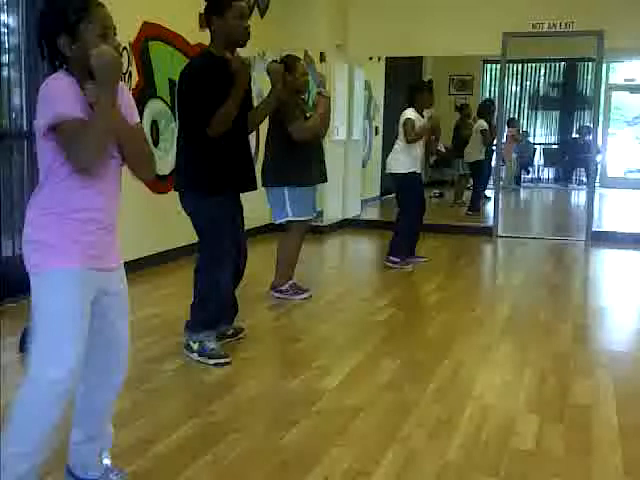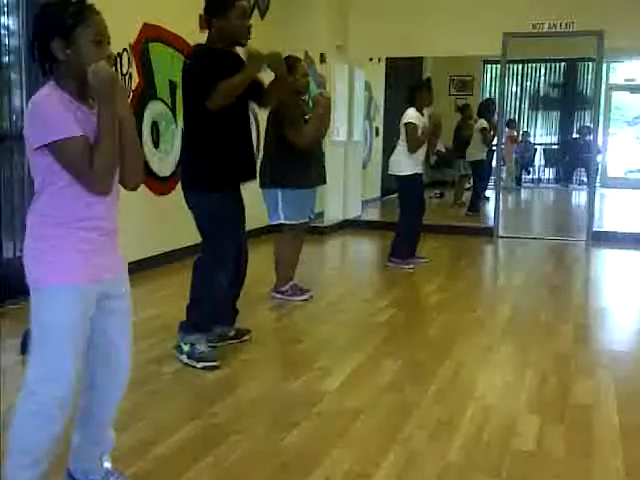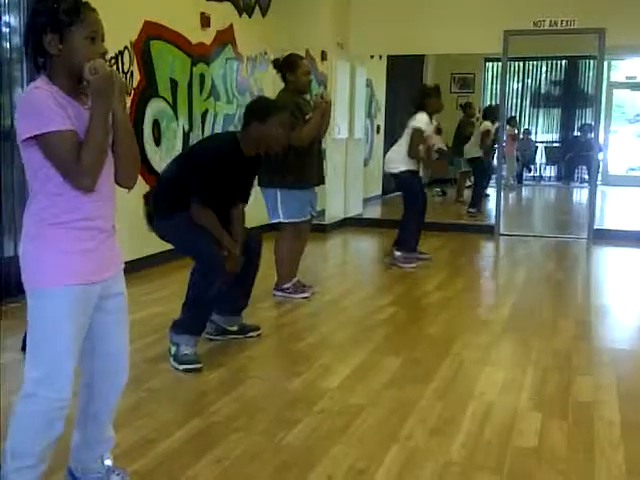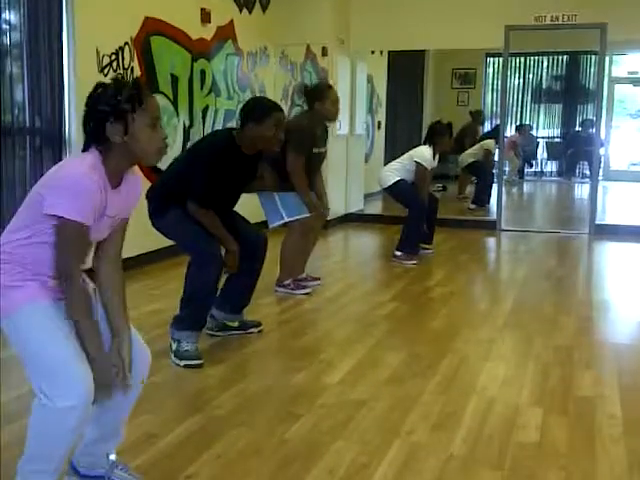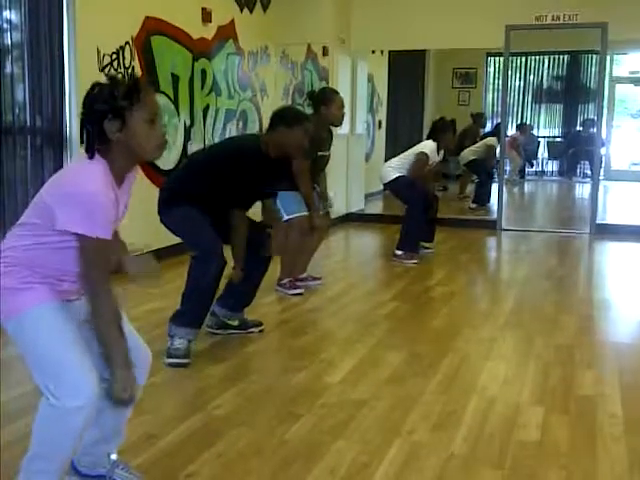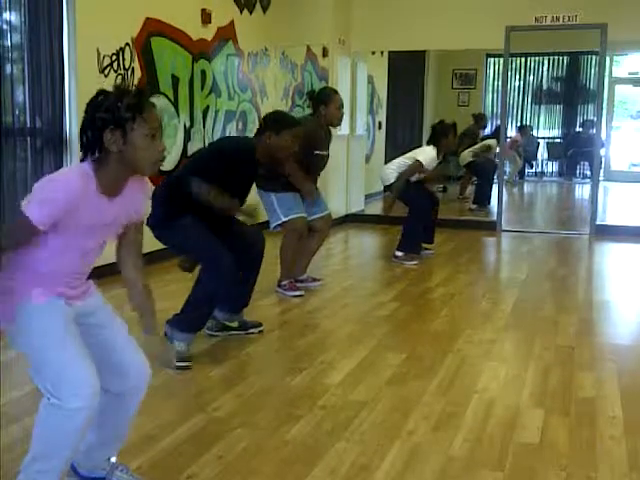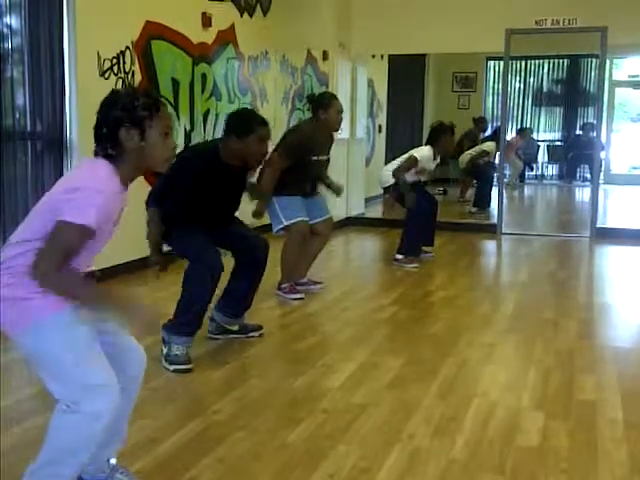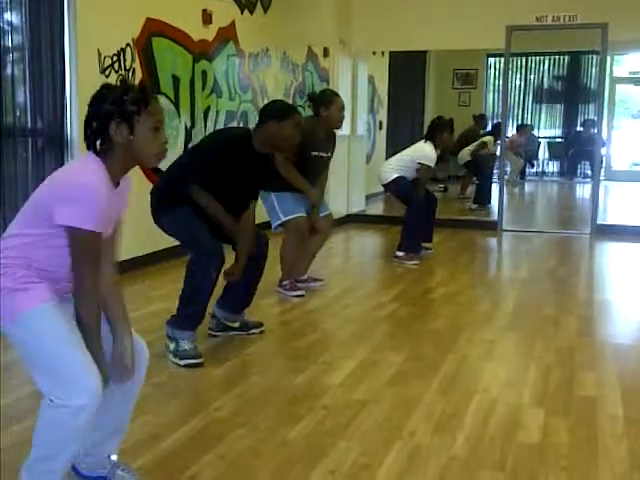
dt=0.5s
person 1, frame 1
left shoulder: (120, 94)
right shoulder: (58, 89)
left elbow: (146, 169)
right elbow: (88, 164)
left wrist: (112, 109)
right wrist: (103, 92)
left hip: (104, 255)
right hip: (60, 255)
left knee: (109, 364)
right knee: (56, 373)
person 1, frame 2
left shoulder: (98, 104)
right shoulder: (47, 105)
left elbow: (131, 179)
right elbow: (98, 181)
left wrist: (121, 111)
right wrist: (106, 107)
left hip: (106, 263)
right hip: (62, 268)
left knee: (112, 372)
right knee: (53, 384)
person 1, frame 3
left shoulder: (94, 98)
right shoulder: (39, 100)
left elbow: (127, 176)
right elbow: (83, 176)
left wrist: (117, 104)
right wrist: (101, 104)
left hip: (105, 262)
right hip: (59, 267)
left knee: (111, 369)
right knee: (53, 385)
person 1, frame 4
left shoulder: (130, 182)
right shoulder: (79, 179)
left elbow: (108, 263)
right elbow: (68, 274)
left wrist: (121, 340)
right wrist: (96, 353)
left hip: (66, 286)
left knee: (133, 363)
right knee: (72, 388)
person 1, frame 5
left shoulder: (122, 173)
right shoulder: (91, 188)
right elbow: (98, 290)
left wrist: (124, 254)
right wrist: (119, 369)
left hip: (69, 285)
left knee: (137, 361)
right knee: (78, 390)
person 1, frame 6
left shoulder: (136, 188)
right shoulder: (66, 189)
left elbow: (131, 262)
left wrist: (152, 334)
left hip: (77, 291)
left knee: (131, 374)
right knee: (78, 390)
person 1, frame 7
left shoulder: (102, 172)
right shoulder: (100, 190)
right elbow: (44, 268)
right wrist: (122, 305)
left hip: (59, 288)
left knee: (129, 363)
right knee: (97, 396)
person 1, frame 8
left shoulder: (115, 181)
right shoulder: (89, 186)
left elbow: (99, 265)
right elbow: (87, 280)
left wrist: (121, 335)
right wrist: (94, 356)
left hip: (56, 284)
left knee: (132, 357)
right knee: (80, 390)
person 2, frame 1
left shoulder: (235, 68)
right shoulder: (199, 71)
left elbow: (245, 125)
right elbow: (212, 128)
left wrist: (275, 92)
right wrist: (239, 88)
left hip: (226, 179)
right hip: (202, 182)
left knee: (235, 253)
right knee: (218, 256)
left ankle: (219, 321)
right ankle: (199, 334)
person 2, frame 2
left shoulder: (234, 60)
right shoulder: (201, 59)
left elbow: (263, 99)
right elbow: (215, 100)
left wrist: (276, 73)
right wrist: (251, 70)
left hip: (226, 174)
right hip: (206, 177)
left knee: (235, 251)
right knee: (219, 253)
left ankle: (220, 324)
right ankle: (191, 336)
person 2, frame 3
left shoulder: (252, 158)
right shoulder: (217, 153)
left elbow: (237, 205)
right elbow: (199, 207)
left wrist: (237, 247)
right wrist: (229, 246)
left hip: (207, 208)
right hip: (169, 210)
left knee: (250, 246)
right knee: (212, 260)
left ankle: (224, 319)
right ankle: (182, 339)
person 2, frame 4
left shoulder: (254, 154)
right shoulder: (215, 150)
left elbow: (239, 186)
right elbow: (197, 206)
left wrist: (262, 182)
right wrist: (230, 243)
left hip: (212, 205)
right hip: (170, 206)
left knee: (255, 242)
right knee: (208, 255)
left ankle: (224, 315)
right ankle: (184, 335)
person 2, frame 5
left shoulder: (276, 161)
right shoulder: (249, 154)
left elbow: (267, 203)
right elbow: (238, 213)
left wrist: (272, 225)
right wrist: (238, 264)
left hip: (214, 204)
right hip: (179, 201)
left knee: (262, 243)
right knee: (211, 252)
left ankle: (225, 314)
right ankle: (181, 333)
person 2, frame 6
left shoulder: (250, 155)
right shoulder: (239, 153)
right elbow: (198, 187)
right wrist: (237, 209)
left hip: (198, 212)
right hip: (171, 213)
left knee: (253, 241)
right knee: (221, 264)
left ankle: (225, 316)
right ankle: (179, 335)
person 2, frame 7
left shoulder: (244, 160)
right shoulder: (198, 162)
right elbow: (157, 210)
right wrist: (157, 253)
left hip: (213, 215)
right hip: (174, 216)
left knee: (256, 248)
right knee: (208, 262)
left ankle: (226, 320)
right ankle: (176, 339)
person 2, frame 8
left shoulder: (263, 160)
right shoulder: (229, 143)
left elbow: (247, 207)
right elbow: (198, 188)
left wrist: (241, 260)
right wrist: (232, 228)
left hip: (214, 208)
right hip: (173, 202)
left knee: (258, 243)
right knee: (209, 253)
left ankle: (227, 316)
right ankle: (180, 333)
person 3, frame 1
left shoulder: (300, 102)
right shoulder: (284, 102)
left elbow: (320, 134)
right elbow: (301, 133)
left wrist: (325, 108)
right wrist: (321, 111)
left hip: (303, 176)
right hip: (286, 178)
left knee: (300, 228)
right knee: (295, 228)
left ankle: (287, 281)
right ankle: (279, 285)
person 3, frame 2
left shoulder: (300, 103)
right shoulder: (284, 104)
left elbow: (319, 136)
right elbow: (302, 140)
left wrist: (326, 110)
right wrist: (318, 111)
left hip: (303, 178)
right hip: (285, 179)
left knee: (299, 229)
right knee: (290, 230)
left ankle: (289, 281)
right ankle: (281, 286)
person 3, frame 3
left shoulder: (302, 101)
right shoulder: (285, 103)
left elbow: (316, 134)
right elbow: (298, 139)
left wrist: (324, 114)
right wrist: (319, 115)
left hip: (303, 177)
right hip: (284, 178)
left knee: (303, 227)
right knee: (290, 229)
left ankle: (292, 279)
right ankle: (282, 284)
person 3, frame 4
left shoulder: (322, 129)
right shoulder: (302, 127)
left elbow: (314, 168)
right elbow: (294, 168)
left wrist: (322, 200)
right wrist: (310, 202)
left hip: (294, 182)
left knee: (316, 222)
right knee: (299, 226)
left ankle: (298, 274)
right ankle: (284, 281)
person 3, frame 5
left shoulder: (325, 132)
left elbow: (318, 168)
left wrist: (323, 197)
right wrist: (310, 206)
left hip: (297, 183)
right hip: (278, 182)
left knee: (321, 223)
right knee: (299, 224)
left ankle: (299, 273)
right ankle: (284, 280)
person 3, frame 6
left shoulder: (325, 132)
right shoulder: (306, 130)
left wrist: (309, 188)
right wrist: (306, 187)
left hip: (301, 185)
right hip: (276, 183)
left knee: (322, 225)
right knee: (297, 227)
left ankle: (299, 275)
right ankle: (284, 281)
person 3, frame 7
left shoulder: (327, 138)
right shoulder: (302, 135)
right elbow: (274, 167)
left wrist: (330, 184)
right wrist: (263, 202)
left hip: (305, 190)
right hip: (281, 189)
left knee: (323, 228)
right knee: (299, 231)
left ankle: (299, 278)
right ankle: (284, 284)
person 3, frame 8
left shoulder: (329, 137)
right shoulder: (303, 131)
left elbow: (322, 173)
right elbow: (281, 163)
left wrist: (316, 206)
right wrist: (309, 190)
left hip: (306, 188)
right hip: (277, 185)
left knee: (323, 225)
right knee: (298, 226)
left ankle: (300, 275)
right ankle: (285, 281)
person 4, frame 1
left shoulder: (424, 117)
right shoulder: (409, 114)
left elbow: (425, 149)
right elbow: (410, 138)
left wrist: (432, 132)
right wrist: (428, 127)
left hip: (413, 169)
right hip: (402, 168)
left knee: (418, 209)
right knee: (407, 211)
left ankle: (408, 253)
right ankle: (395, 255)
person 4, frame 2
left shoulder: (423, 116)
right shoulder: (411, 115)
left elbow: (427, 148)
right elbow: (413, 147)
left wrist: (434, 131)
right wrist: (429, 131)
left hip: (415, 169)
right hip: (405, 169)
left knee: (417, 210)
right knee: (409, 212)
left ankle: (408, 253)
right ankle: (397, 256)
person 4, frame 3
left shoulder: (429, 121)
right shoulder: (421, 121)
left elbow: (426, 150)
right elbow: (412, 152)
left hip: (408, 166)
right hip: (398, 165)
left knee: (419, 205)
right knee: (415, 205)
left ankle: (410, 249)
right ankle: (400, 251)
person 4, frame 4
left shoulder: (434, 155)
right shoulder: (424, 154)
left elbow: (426, 186)
right elbow: (420, 187)
left wrist: (427, 205)
right wrist: (423, 211)
left hip: (403, 179)
right hip: (391, 178)
left knee: (432, 203)
right knee: (418, 206)
left ankle: (421, 243)
right ankle: (402, 252)
person 4, frame 5
left shoulder: (439, 151)
right shoulder: (429, 148)
left elbow: (428, 177)
right elbow: (413, 173)
right wrist: (426, 187)
left hip: (405, 175)
right hip: (392, 174)
left knee: (430, 201)
right knee: (416, 203)
left ankle: (421, 242)
right ankle: (403, 251)
person 4, frame 6
left shoulder: (438, 154)
right shoulder: (430, 155)
left elbow: (425, 175)
right elbow: (403, 175)
right wrist: (391, 199)
left hip: (409, 177)
right hip: (392, 175)
left knee: (432, 202)
right knee: (420, 205)
left ankle: (422, 244)
right ankle: (403, 252)
person 4, frame 7
left shoulder: (436, 155)
right shoulder: (425, 153)
left elbow: (421, 175)
right elbow: (397, 171)
right wrist: (407, 194)
left hip: (407, 179)
right hip: (391, 177)
left knee: (430, 204)
right knee: (418, 207)
left ankle: (421, 246)
right ankle: (403, 255)
person 4, frame 8
left shoulder: (428, 146)
right shoulder: (429, 153)
left elbow: (422, 180)
right elbow: (421, 183)
right wrist: (419, 205)
left hip: (403, 175)
right hip: (391, 175)
left knee: (430, 201)
right knee: (418, 204)
left ankle: (422, 243)
right ankle: (403, 252)
